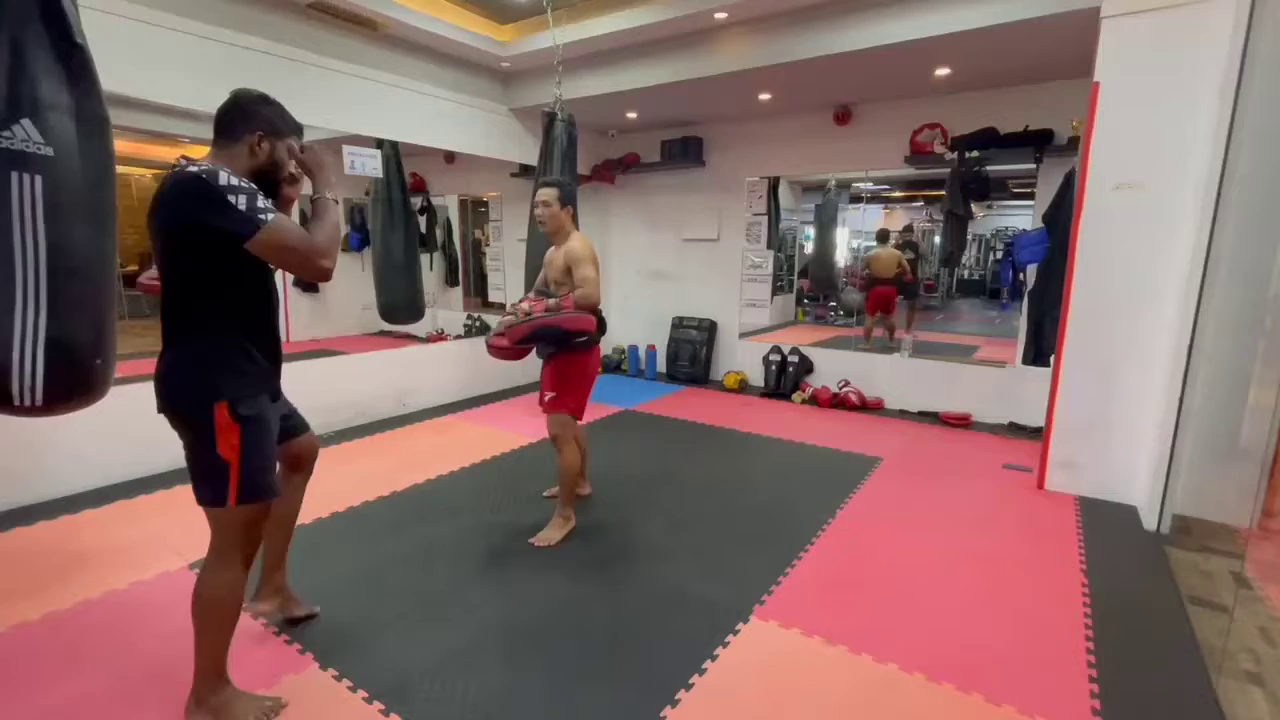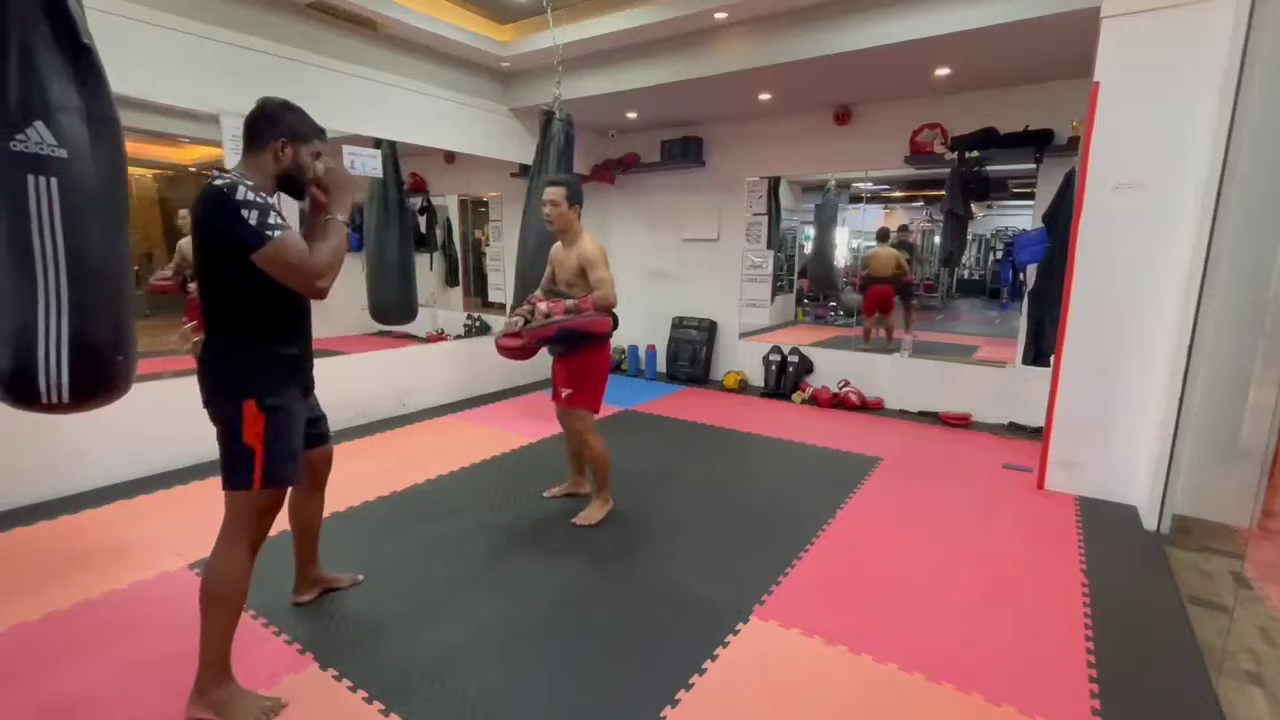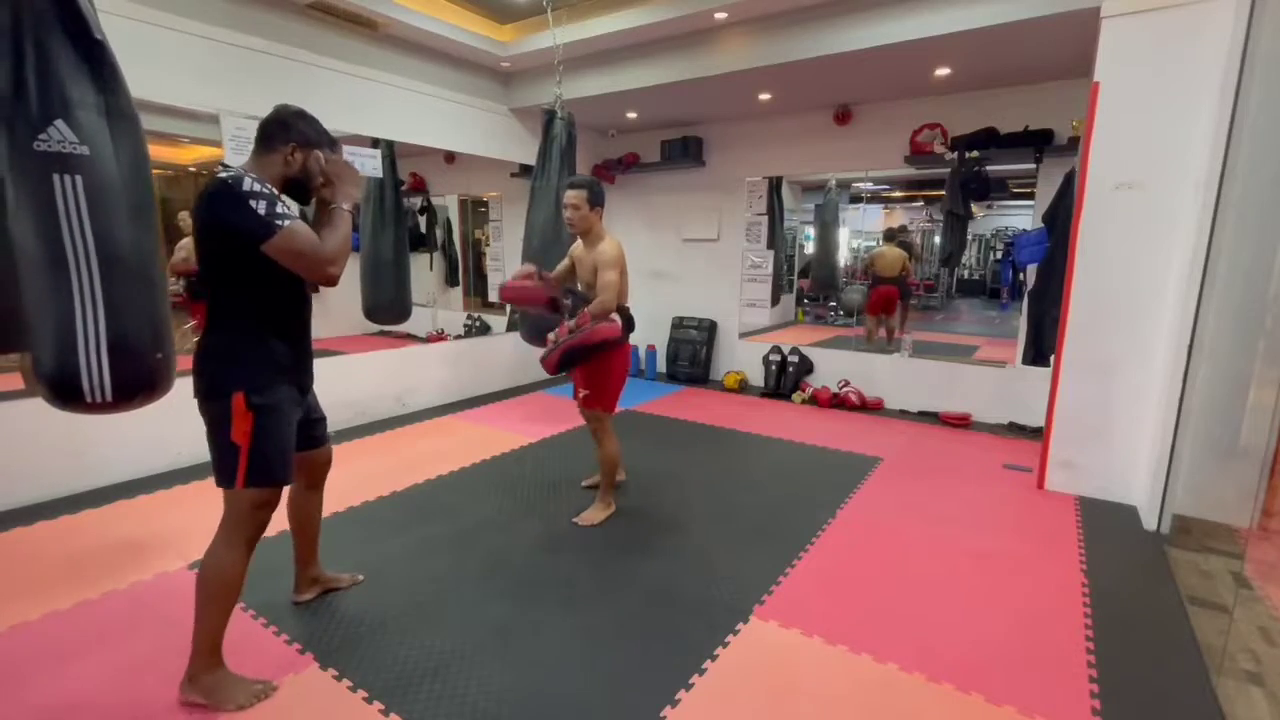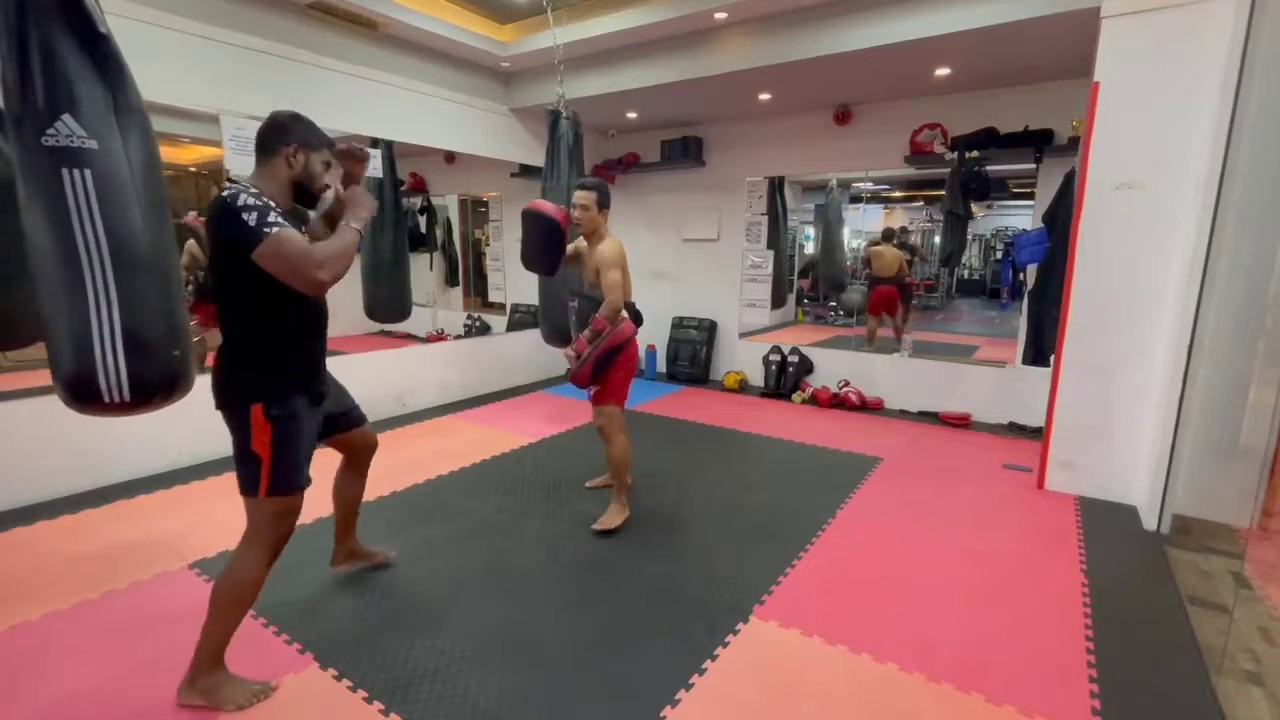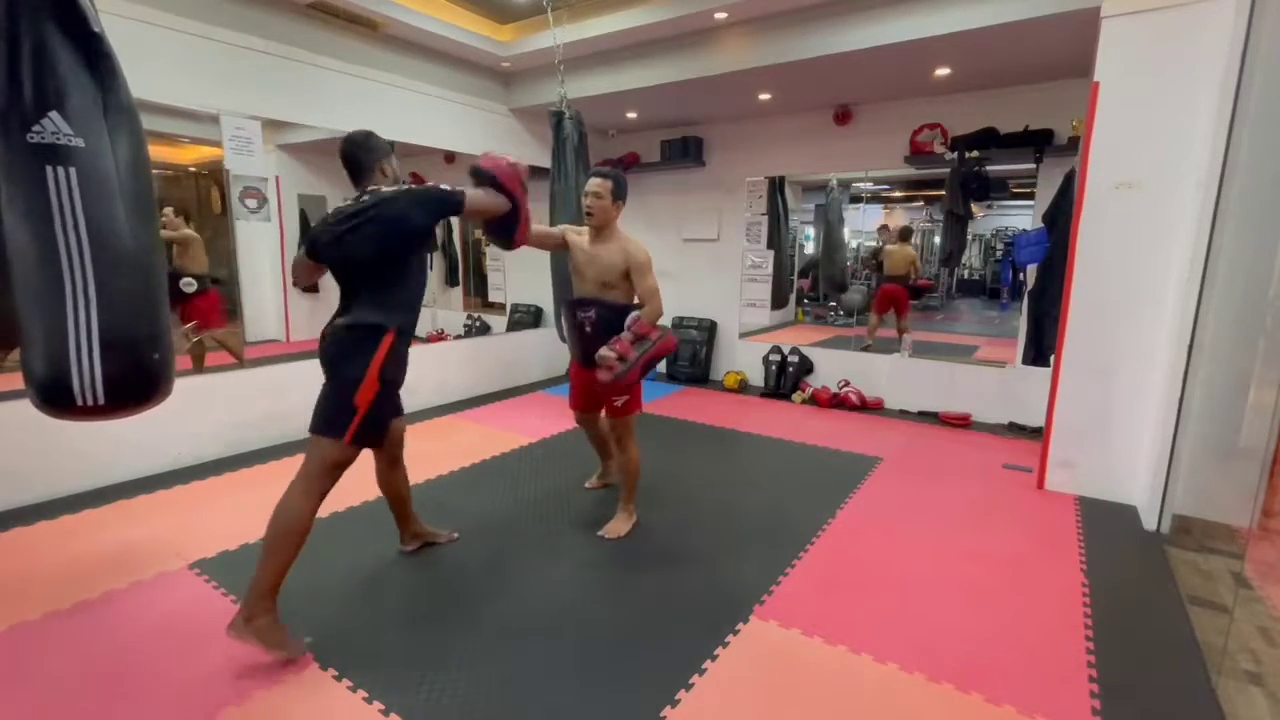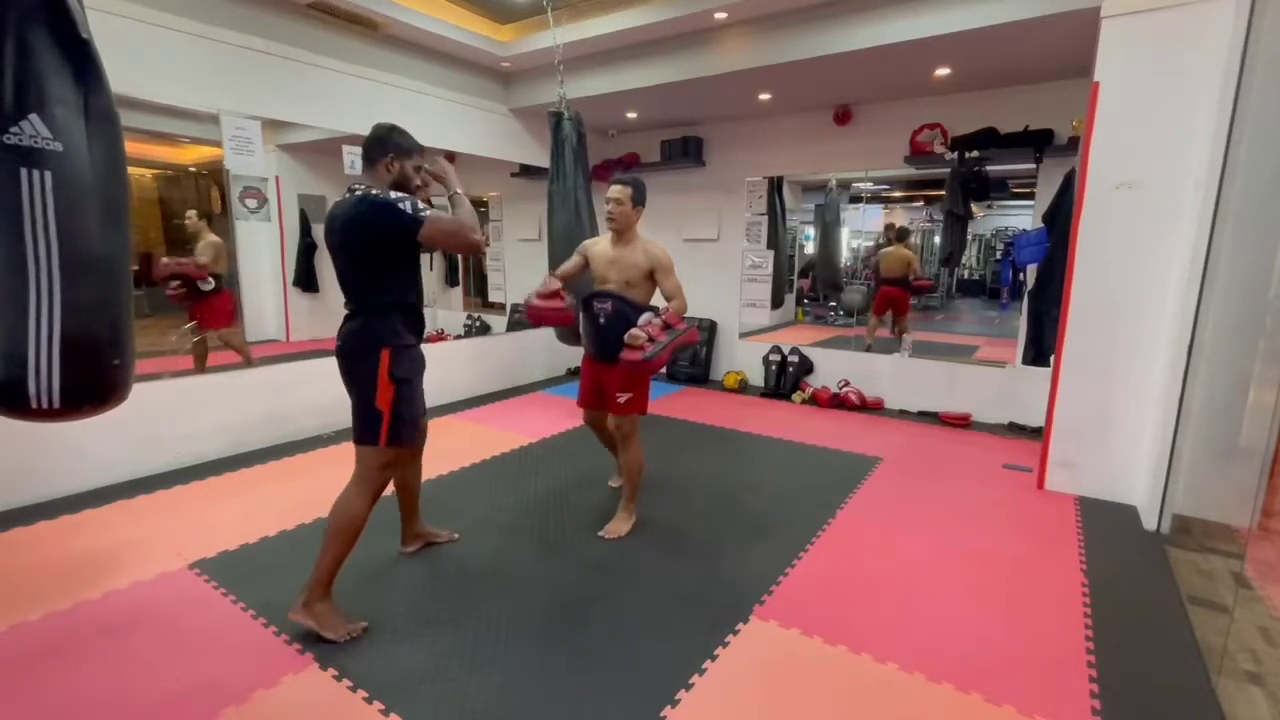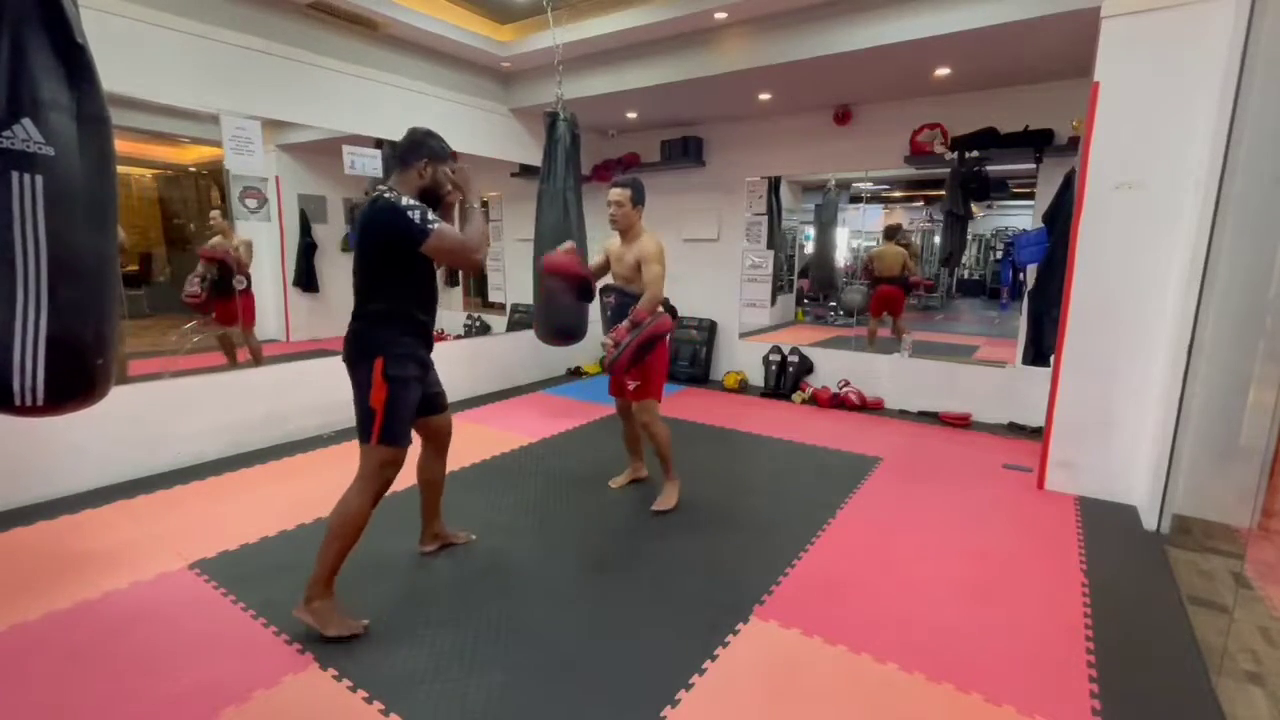
dt=0.4s
person 1, frame 1
left shoulder: (194, 188)
right shoulder: (215, 189)
right elbow: (318, 262)
left wrist: (279, 208)
right wrist: (325, 189)
left hip: (238, 377)
right hip: (220, 387)
left knee: (300, 453)
right knee: (238, 534)
left ankle: (272, 589)
person 1, frame 2
left shoulder: (252, 201)
right shoulder: (233, 200)
left elbow: (296, 268)
right elbow: (314, 280)
left wrist: (318, 209)
right wrist: (339, 207)
left hip: (282, 372)
right hip: (253, 383)
left knee: (316, 464)
right knee: (248, 521)
left ankle: (309, 576)
person 1, frame 3
left shoulder: (257, 198)
right shoulder: (239, 192)
left elbow: (301, 260)
right elbow: (326, 266)
left wrist: (324, 206)
right wrist: (344, 201)
left hip: (280, 372)
right hip: (247, 380)
left knee: (314, 465)
right knee: (246, 519)
left ankle: (309, 575)
right ankle: (202, 674)
person 1, frame 4
left shoulder: (282, 211)
right shoulder: (242, 207)
left elbow: (319, 246)
right elbow: (316, 271)
left wrist: (350, 189)
right wrist: (355, 217)
left hip: (306, 373)
right hip: (267, 390)
left knee: (362, 443)
right knee: (271, 529)
left ankle: (347, 547)
right ankle: (204, 675)
person 1, frame 5
left shoulder: (334, 221)
right shoulder: (411, 202)
left elbow: (303, 275)
right elbow: (497, 204)
right wrist: (444, 195)
left hip: (349, 337)
right hip: (373, 345)
left knee: (389, 439)
right knee: (320, 470)
left ankle: (411, 530)
right ankle: (256, 612)
person 1, frame 6
left shoulder: (346, 209)
right shoulder: (384, 206)
right elbow: (471, 238)
left wrist: (417, 201)
right wrist: (454, 186)
left hip: (379, 342)
right hip: (384, 347)
left knee: (410, 440)
right knee: (374, 470)
left ankle: (414, 531)
right ankle: (314, 601)
person 1, frame 7
left shoulder: (400, 209)
right shoulder: (394, 210)
left elbow: (436, 254)
right elbow: (472, 256)
left wrist: (449, 211)
right wrist: (470, 202)
left hip: (408, 347)
right hip: (384, 353)
left knee: (439, 432)
right knee: (377, 473)
left ankle: (433, 531)
right ankle: (317, 599)
person 2, frame 1
left shoulder: (578, 249)
right shoulder: (552, 252)
left elbow: (591, 297)
right elbow: (538, 293)
left wrist: (545, 306)
left hip: (577, 351)
right hip: (558, 348)
left knee: (559, 431)
right knee: (566, 424)
left ankle: (564, 515)
right ankle: (579, 483)
person 2, frame 2
left shoulder: (589, 250)
right shoulder: (556, 250)
left elbow: (607, 298)
right elbow: (545, 292)
left wrist: (559, 308)
right wrist: (523, 316)
left hip: (589, 348)
right hip: (566, 346)
left knee: (583, 424)
right knee: (567, 417)
left ankle: (603, 498)
right ankle: (578, 481)
person 2, frame 3
left shoulder: (608, 251)
right shoulder: (577, 248)
left elbow: (606, 305)
right elbow: (557, 281)
left hip: (607, 349)
left knee: (599, 421)
right knee: (594, 415)
left ankle: (605, 500)
right ankle: (614, 470)
person 2, frame 4
left shoulder: (608, 250)
right shoulder: (584, 245)
left elbow: (614, 304)
left hip: (615, 347)
left knee: (608, 421)
right knee: (606, 416)
left ankle: (620, 503)
right ankle: (618, 473)
person 2, frame 5
left shoulder: (632, 253)
right shoulder: (572, 237)
left elbow: (653, 307)
right elbow: (526, 234)
right hip: (582, 353)
left knee: (622, 432)
right knee: (586, 418)
left ankle: (627, 510)
right ankle: (607, 470)
person 2, frame 6
left shoulder: (653, 255)
right shoulder: (591, 247)
left elbow: (678, 303)
right elbow: (562, 276)
right wrist: (552, 284)
right hip: (595, 352)
left knee: (626, 430)
right knee: (594, 420)
left ankle: (627, 510)
right ankle: (626, 468)
person 2, frame 7
left shoulder: (649, 247)
right shoulder: (613, 247)
left elbow: (654, 297)
right elbow: (589, 274)
left knee: (645, 413)
right knee: (625, 409)
left ankle: (671, 480)
right ankle: (636, 466)
